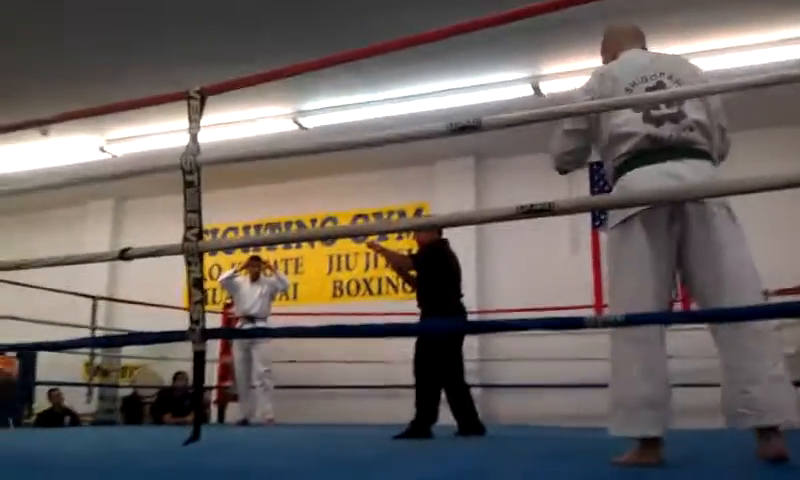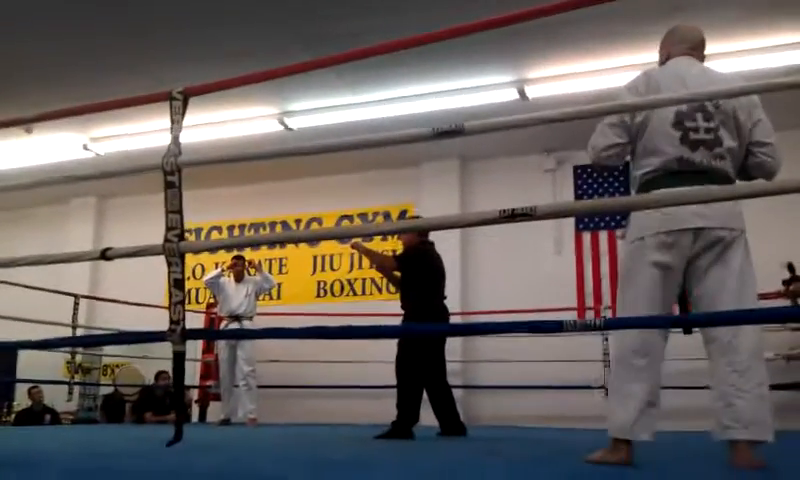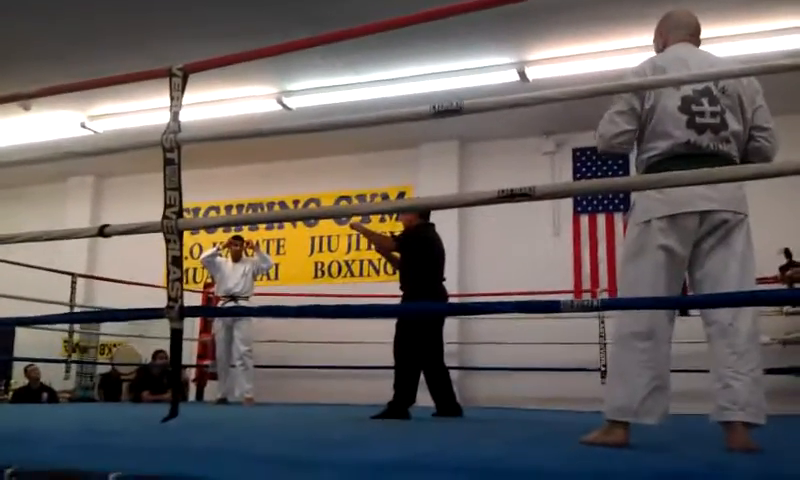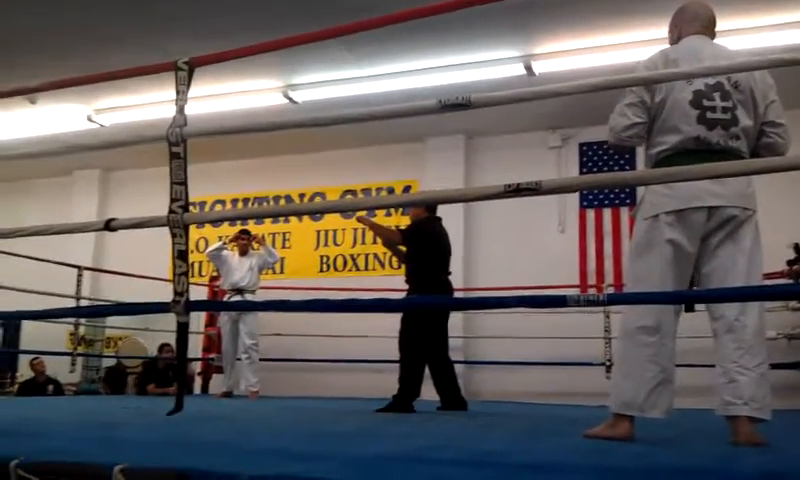
dt=0.7s
person 1, frame 1
left shoulder: (601, 80)
right shoulder: (688, 69)
left elbow: (565, 156)
right elbow: (721, 143)
left wrist: (596, 139)
left hip: (640, 190)
right hip: (700, 183)
left knee: (638, 316)
right knee: (738, 304)
left ankle: (647, 439)
person 1, frame 2
left shoulder: (643, 85)
right shoulder: (736, 89)
left elbow: (603, 151)
right elbow: (766, 162)
left hip: (660, 213)
right hip: (720, 212)
left knee: (639, 329)
right knee: (733, 329)
left ankle: (623, 440)
right ankle: (742, 442)
person 1, frame 3
left shoulder: (647, 71)
right shoulder: (739, 76)
left elbow: (611, 139)
right elbow: (764, 146)
left hip: (666, 197)
right hip: (724, 197)
left knee: (643, 310)
right knee: (732, 310)
left ankle: (619, 423)
right ankle: (738, 425)
person 1, frame 4
left shoulder: (657, 65)
right shoulder: (753, 70)
left elbow: (622, 131)
right elbow: (776, 141)
left hip: (674, 192)
right hip: (733, 192)
left knee: (649, 305)
right knee: (739, 307)
left ankle: (624, 417)
right ankle: (743, 420)
person 2, frame 1
left shoulder: (435, 251)
right shoulder: (440, 254)
left elbow: (405, 262)
right elbow: (426, 285)
left wrist: (379, 249)
right wrist: (403, 274)
left hip: (440, 320)
right hip: (448, 320)
left knee: (428, 372)
right knee: (450, 375)
left ankle: (422, 425)
right ankle: (470, 424)
person 2, frame 2
left shoulder: (419, 253)
right shoulder: (426, 255)
left elbow: (389, 262)
right elbow: (410, 285)
left wrist: (362, 248)
right wrist: (388, 274)
left hip: (421, 321)
right hip: (431, 321)
left knee: (410, 373)
right knee: (433, 375)
left ankle: (403, 426)
right ankle: (452, 425)
person 2, frame 3
left shoulder: (418, 234)
right shoulder: (428, 236)
left elbow: (388, 243)
right elbow: (410, 266)
left wrist: (361, 229)
right wrist: (386, 255)
left hip: (420, 302)
right hip: (431, 302)
left knee: (407, 353)
right knee: (430, 356)
left ankle: (399, 406)
right ankle: (448, 406)
person 2, frame 4
left shoulder: (424, 227)
right shoulder: (434, 230)
left elbow: (395, 236)
right elbow: (416, 260)
left wrist: (368, 222)
right wrist: (392, 248)
left hip: (425, 295)
right hip: (436, 295)
left knee: (412, 347)
right knee: (435, 350)
left ankle: (404, 400)
right ankle: (453, 400)
person 3, frame 1
left shoulder: (268, 283)
right shoulder: (239, 283)
left elbow: (285, 285)
right elbow: (222, 280)
left wrist: (272, 269)
right wrist: (239, 269)
left hip: (259, 328)
right hip: (242, 328)
left knee: (262, 372)
right knee: (241, 374)
left ankle: (267, 414)
right ankle: (246, 413)
person 3, frame 2
left shoulder: (253, 283)
right shoulder: (223, 283)
left elbow: (270, 284)
right elbow: (207, 280)
left wrist: (258, 269)
right wrist: (224, 269)
left hip: (245, 329)
right hip: (227, 328)
left knee: (247, 372)
right knee: (226, 374)
left ankle: (250, 414)
right ankle: (227, 413)
person 3, frame 3
left shoulder: (251, 263)
right shoulder: (220, 263)
left elbow: (268, 264)
right elbow: (204, 259)
left wrist: (256, 249)
right wrist: (221, 248)
right hip: (223, 308)
left knee: (243, 351)
right knee: (222, 354)
left ankle: (247, 393)
right ankle: (223, 393)
person 3, frame 4
left shoulder: (257, 257)
right shoulder: (226, 257)
left elbow: (274, 259)
right elbow: (210, 253)
left wrist: (262, 243)
right wrist: (227, 242)
right hip: (229, 302)
left knee: (249, 345)
right knee: (228, 347)
left ankle: (252, 386)
right ankle: (228, 386)
